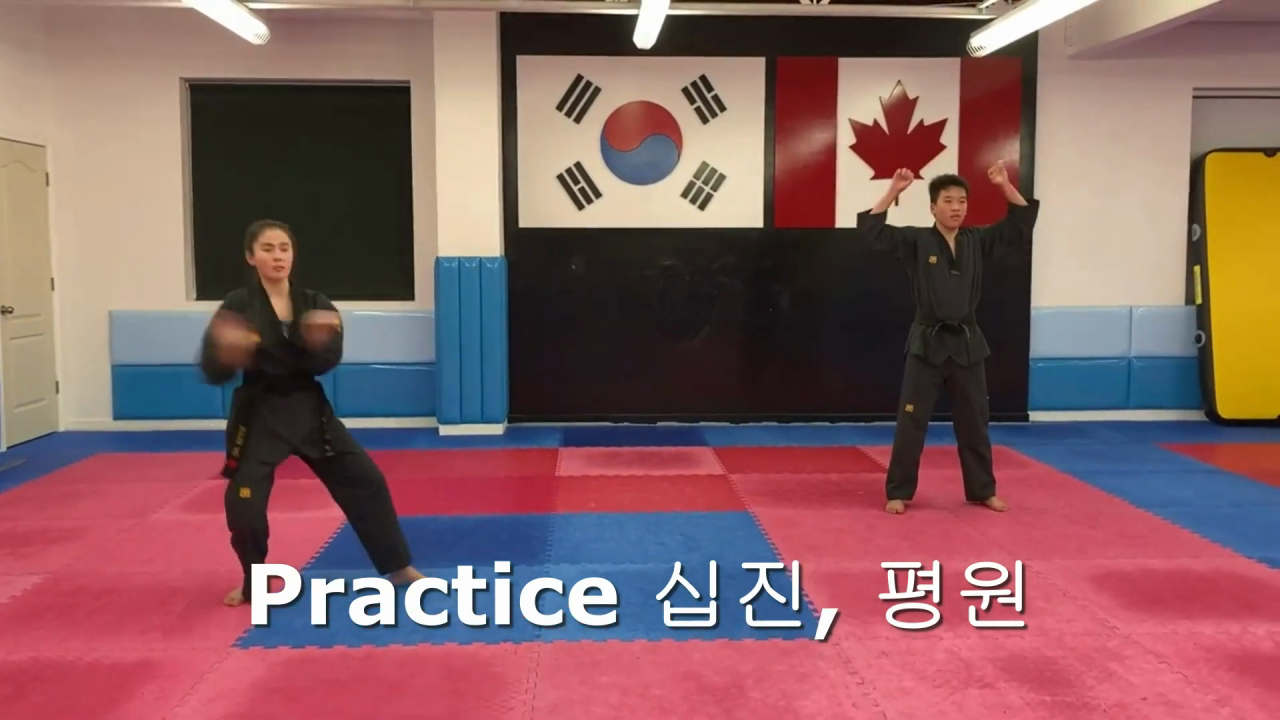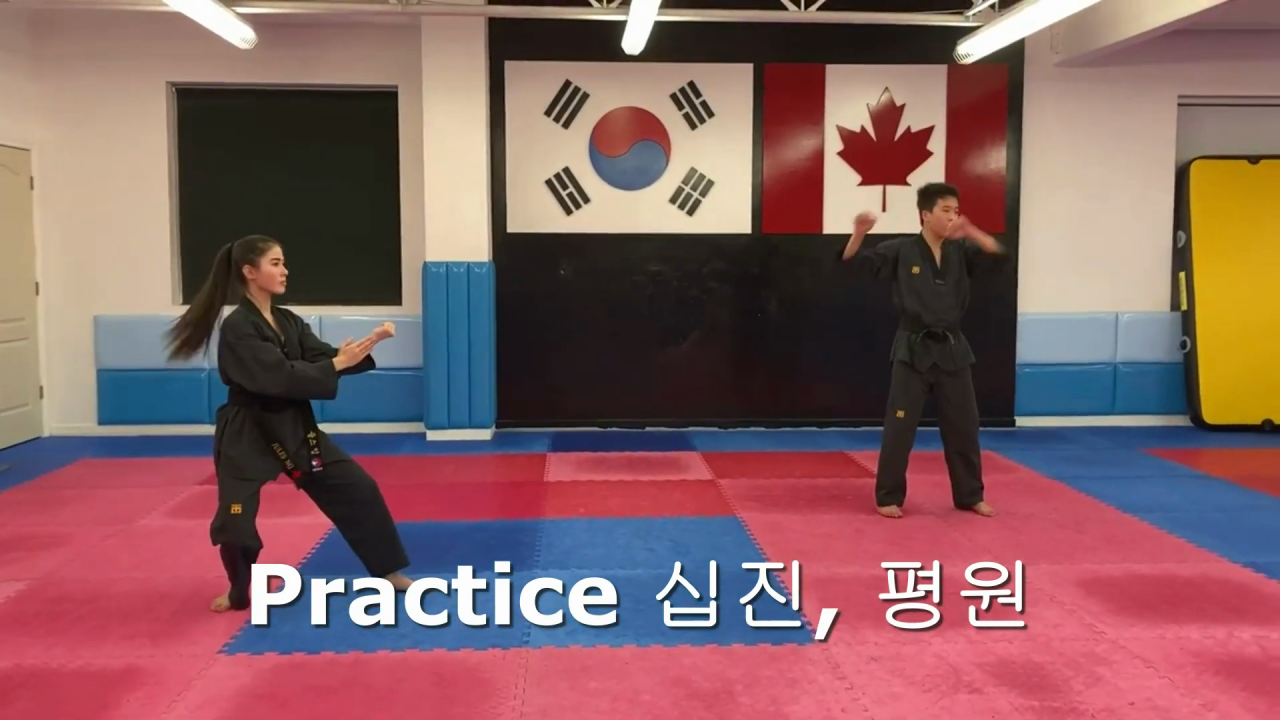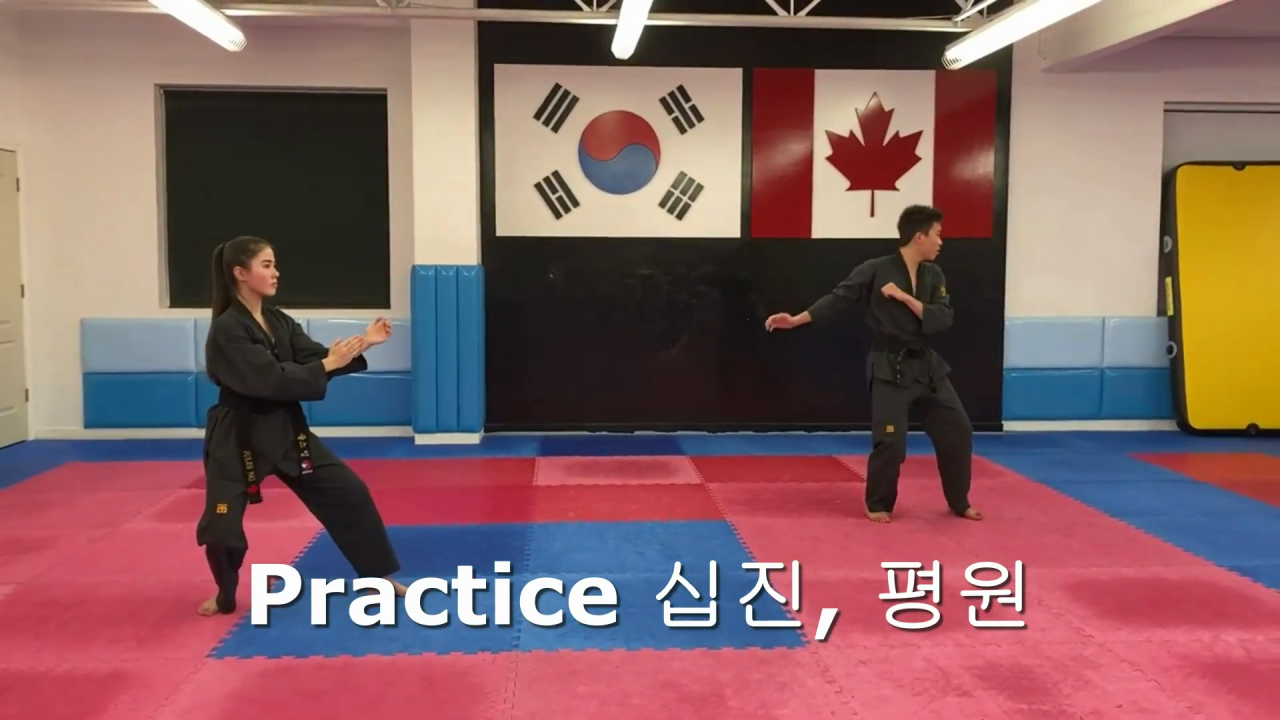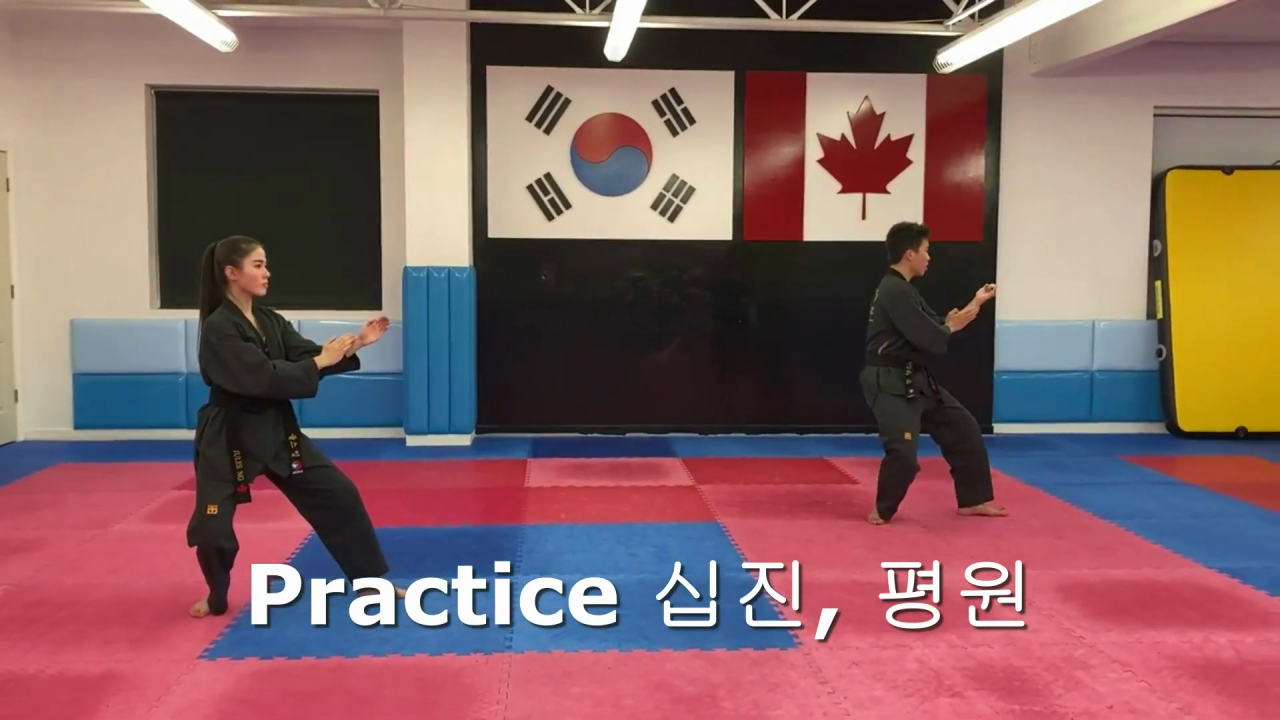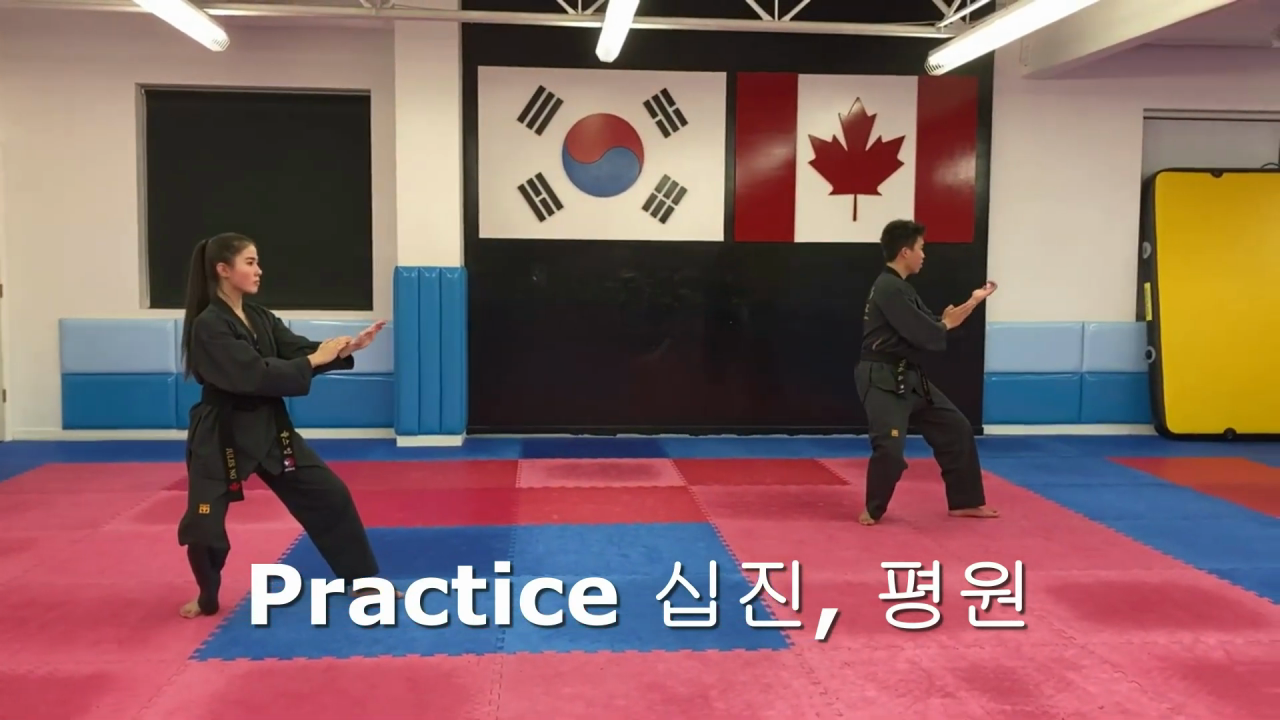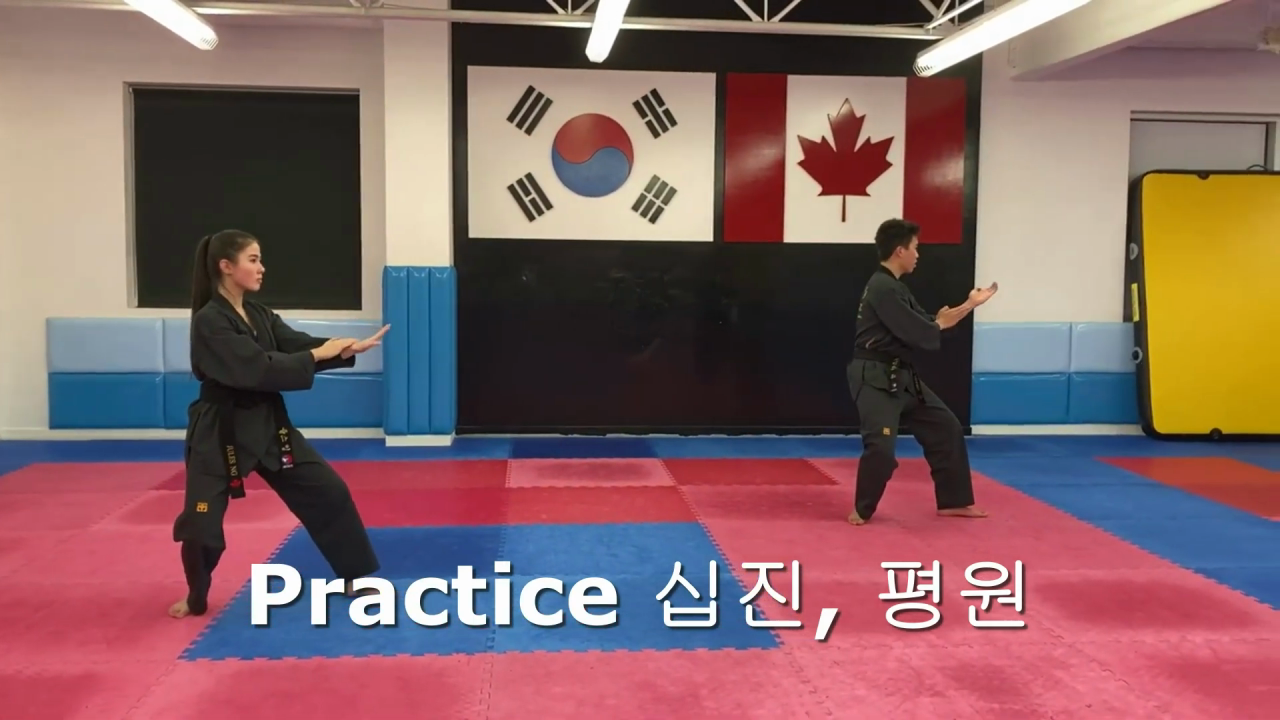
dt=0.4s
person 1, frame 1
left shoulder: (314, 303)
right shoulder: (238, 307)
left elbow: (325, 359)
right elbow: (215, 370)
left wrist: (319, 339)
right wrist: (231, 349)
left hip: (308, 409)
right hip: (258, 416)
left knee: (366, 483)
right knee: (245, 509)
left ankle: (398, 567)
right ankle: (252, 583)
person 1, frame 2
left shoulder: (289, 321)
right shoulder: (237, 329)
left elbow: (323, 361)
right elbow: (282, 378)
left wrist: (366, 344)
right wrist: (338, 363)
left hip: (295, 428)
right hip: (247, 435)
left knee: (359, 489)
right knee: (235, 525)
left ankle: (389, 572)
right ankle: (238, 591)
person 1, frame 3
left shoulder: (280, 322)
right shoulder: (228, 330)
left elbow: (315, 361)
right elbow: (270, 380)
left wrist: (360, 345)
right wrist: (328, 364)
left hip: (286, 430)
right hip: (238, 436)
left knee: (349, 493)
right knee: (222, 525)
left ankle: (379, 577)
right ankle: (225, 595)
person 1, frame 4
left shoulder: (271, 321)
right shoulder: (219, 329)
left elbow: (307, 358)
right elbow: (262, 377)
left wrist: (354, 345)
right wrist: (321, 361)
left hip: (277, 429)
right hip: (228, 436)
left knee: (338, 494)
right knee: (212, 525)
left ankle: (369, 578)
right ankle: (217, 596)
person 1, frame 5
left shoulder: (261, 318)
right shoulder: (208, 326)
left elbow: (299, 353)
right elbow: (254, 375)
left wrist: (346, 348)
right wrist: (314, 359)
left hip: (269, 427)
right hip: (221, 434)
left knee: (329, 494)
right knee: (204, 523)
left ankle: (361, 579)
right ankle: (207, 597)
person 1, frame 6
left shoulder: (259, 315)
right shoulder: (210, 322)
left elbow: (297, 346)
right elbow: (257, 369)
left wrist: (346, 349)
right wrist: (317, 355)
left hip: (268, 423)
right hip: (221, 430)
left knee: (328, 491)
right knee: (202, 521)
left ankle: (355, 579)
right ankle: (196, 597)
person 2, frame 1
left shoulder: (978, 241)
right shoulder: (915, 241)
left elbow: (1021, 225)
right elbow: (872, 231)
left wrist: (1005, 186)
right wrist: (893, 191)
left hip: (966, 343)
right hip: (927, 342)
left knee: (974, 422)
right knee: (911, 422)
left ankle: (982, 491)
right ankle: (898, 493)
person 2, frame 2
left shoulder: (962, 251)
right shoulder: (900, 251)
left elbow: (1002, 254)
right elbow: (852, 262)
left wrist: (971, 233)
right wrist: (859, 232)
left hip: (952, 349)
right hip: (913, 349)
left knee: (964, 426)
right knee: (900, 426)
left ankle: (970, 496)
right ankle: (888, 498)
person 2, frame 3
left shoulder: (934, 275)
right shoulder: (875, 270)
left elbow: (943, 320)
right elbow: (837, 300)
left wrist: (904, 297)
right wrist: (796, 320)
left hip: (927, 365)
right hip: (890, 367)
left knee: (957, 430)
right knee: (891, 440)
left ankle: (959, 502)
right ankle: (878, 504)
person 2, frame 4
left shoulder: (903, 290)
right shoulder: (893, 292)
left elbow: (932, 329)
right elbow: (929, 339)
left wrist: (975, 303)
right wrist: (952, 327)
left hip: (915, 380)
right hip: (889, 382)
left knee: (965, 429)
right knee: (904, 451)
left ankle: (973, 500)
right ankle: (884, 509)
person 2, frame 5
left shoulder: (900, 287)
right shoulder: (889, 289)
left elbow: (930, 326)
right elbow: (926, 335)
left wrist: (974, 301)
right wrist: (947, 323)
left hip: (909, 378)
right hip: (883, 379)
left knee: (956, 430)
right knee: (890, 448)
left ankle: (965, 502)
right ankle: (873, 509)
person 2, frame 6
left shoulder: (894, 287)
right shoulder: (883, 289)
left elbow: (924, 324)
right elbow: (919, 334)
left wrist: (971, 304)
right wrist: (940, 324)
left hip: (901, 376)
right hip: (875, 377)
left knee: (946, 429)
right knee: (881, 446)
left ankle: (953, 501)
right ankle: (863, 509)
